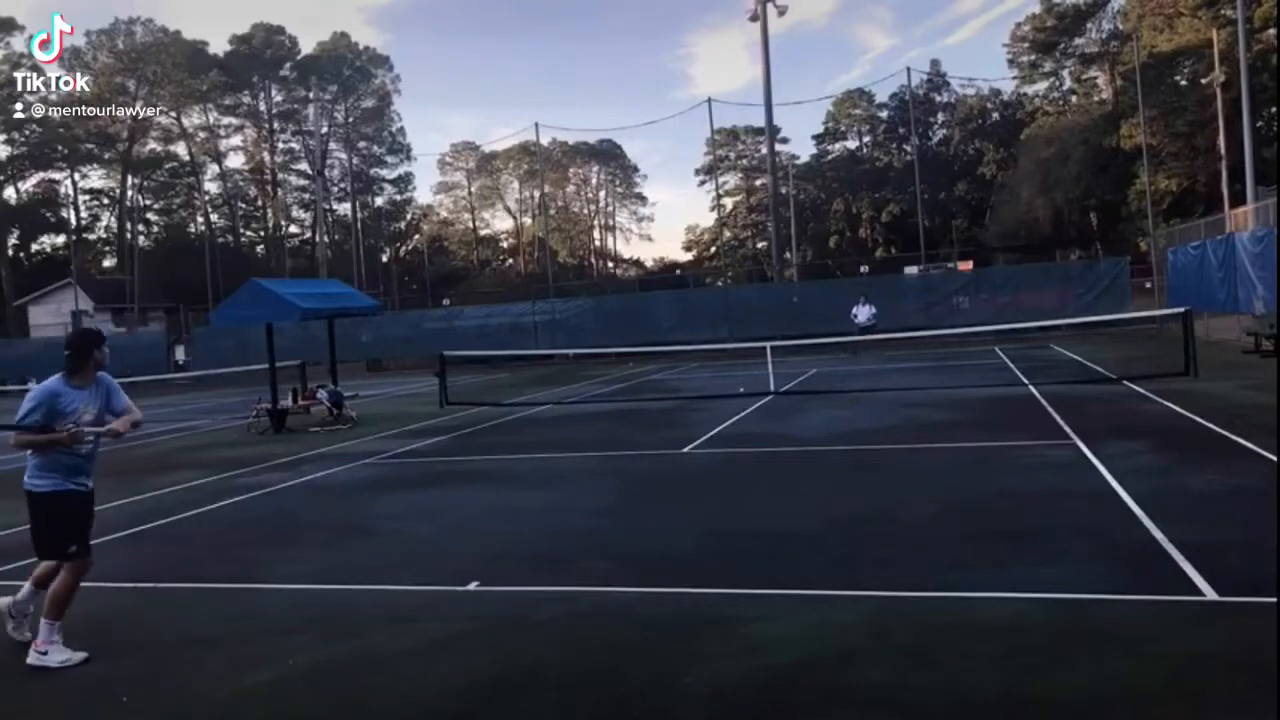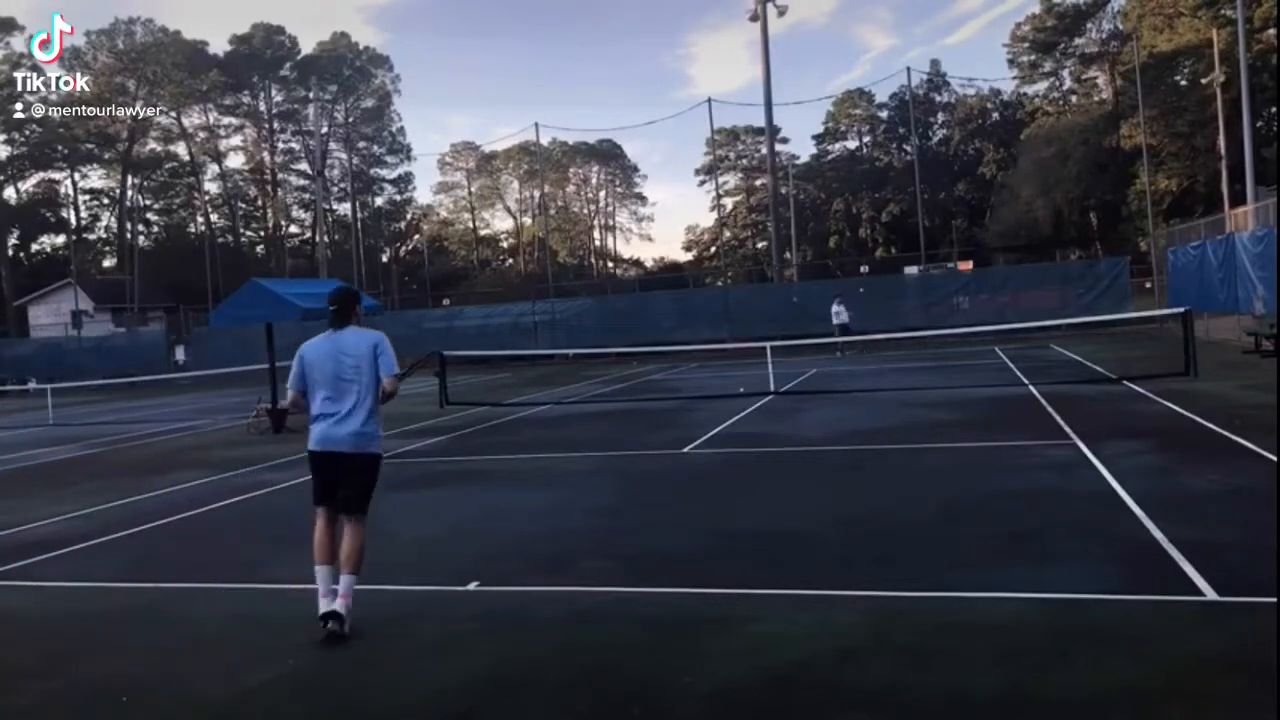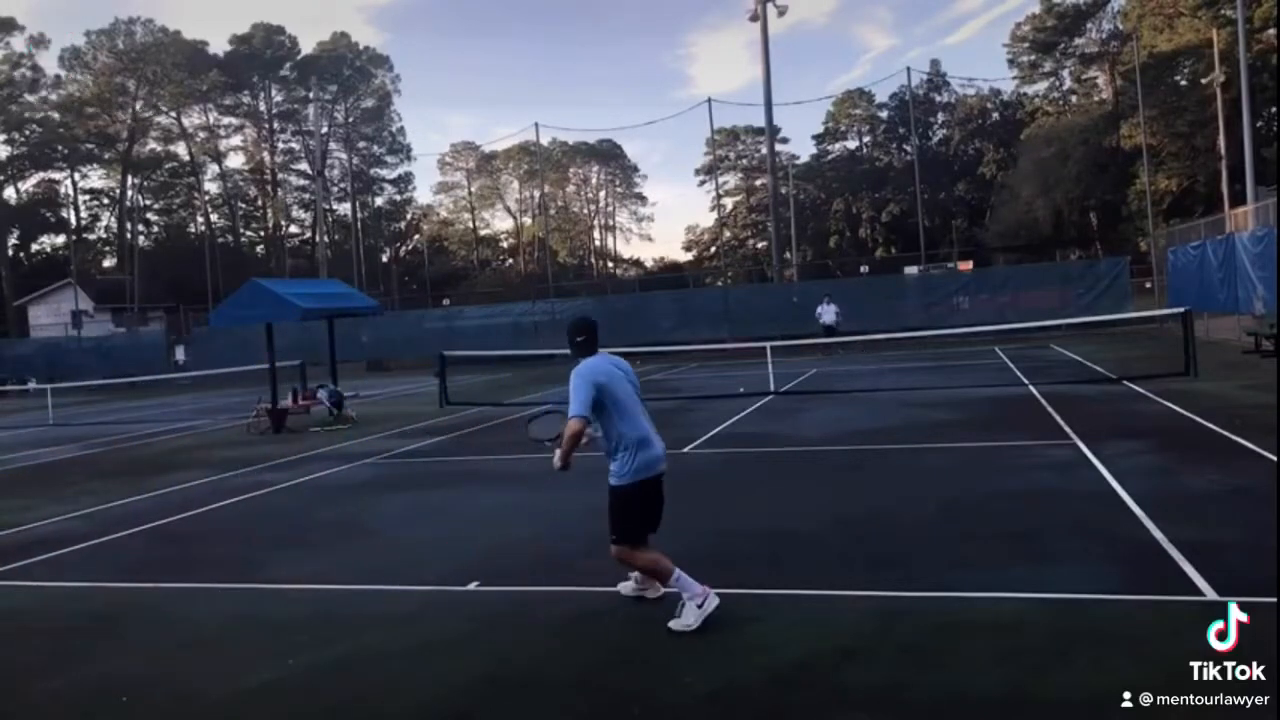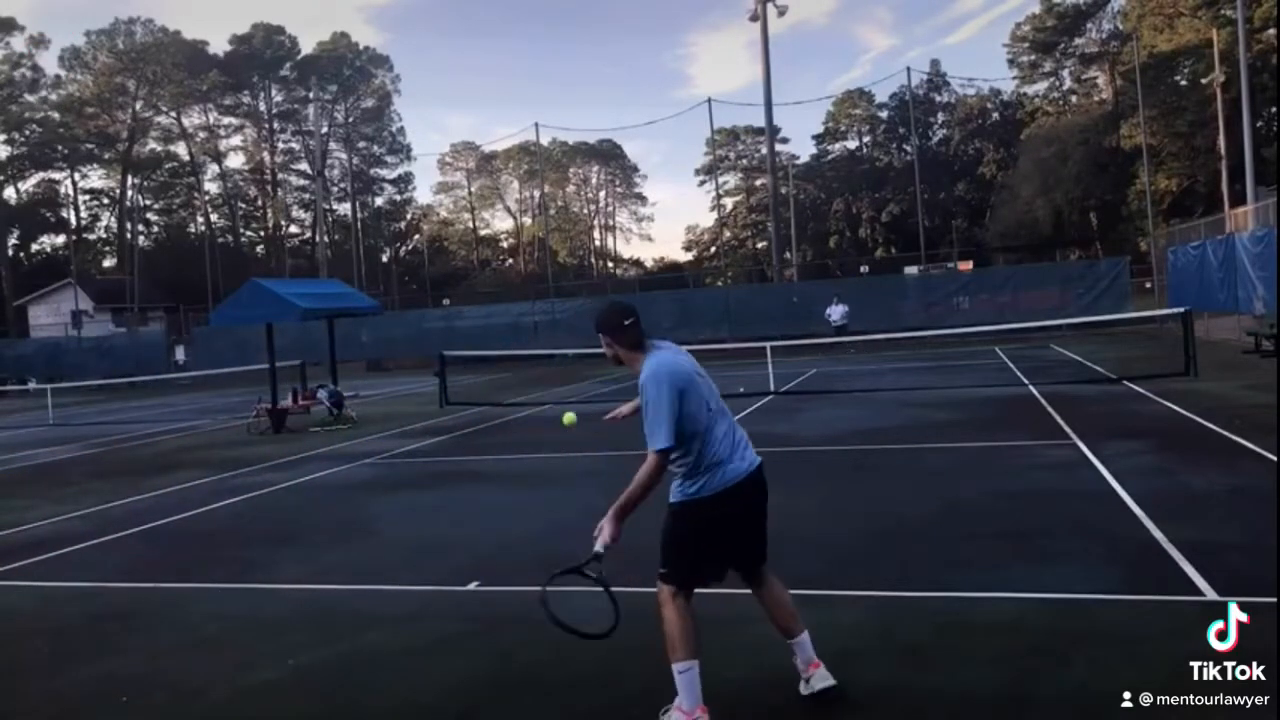
dt=1s
person 1, frame 1
left shoulder: (104, 384)
right shoulder: (48, 392)
left elbow: (134, 414)
left wrist: (122, 423)
right wrist: (59, 438)
left hip: (80, 485)
right hip: (50, 488)
left knee: (66, 559)
right knee: (78, 562)
right ankle: (44, 645)
person 1, frame 2
left shoulder: (309, 348)
right shoulder: (375, 340)
left elbow: (293, 401)
right elbow: (389, 388)
left hip: (322, 443)
right hip: (362, 442)
left knee: (325, 516)
right knee: (354, 520)
left ankle: (325, 599)
right ankle: (342, 602)
person 1, frame 3
left shoulder: (583, 374)
right shoulder: (620, 365)
left elbow: (576, 428)
left wrist: (562, 457)
left hip: (630, 466)
right hip: (651, 457)
left knee: (624, 549)
right knee: (633, 529)
left ankle: (697, 595)
right ankle: (646, 581)
person 1, frame 4
left shoulder: (656, 375)
right shoulder: (664, 353)
left elbow: (657, 463)
left wrist: (616, 516)
right wrist: (632, 408)
left hip: (705, 492)
right hip: (746, 475)
left knee: (673, 593)
right knee: (757, 576)
right ankle: (812, 668)
